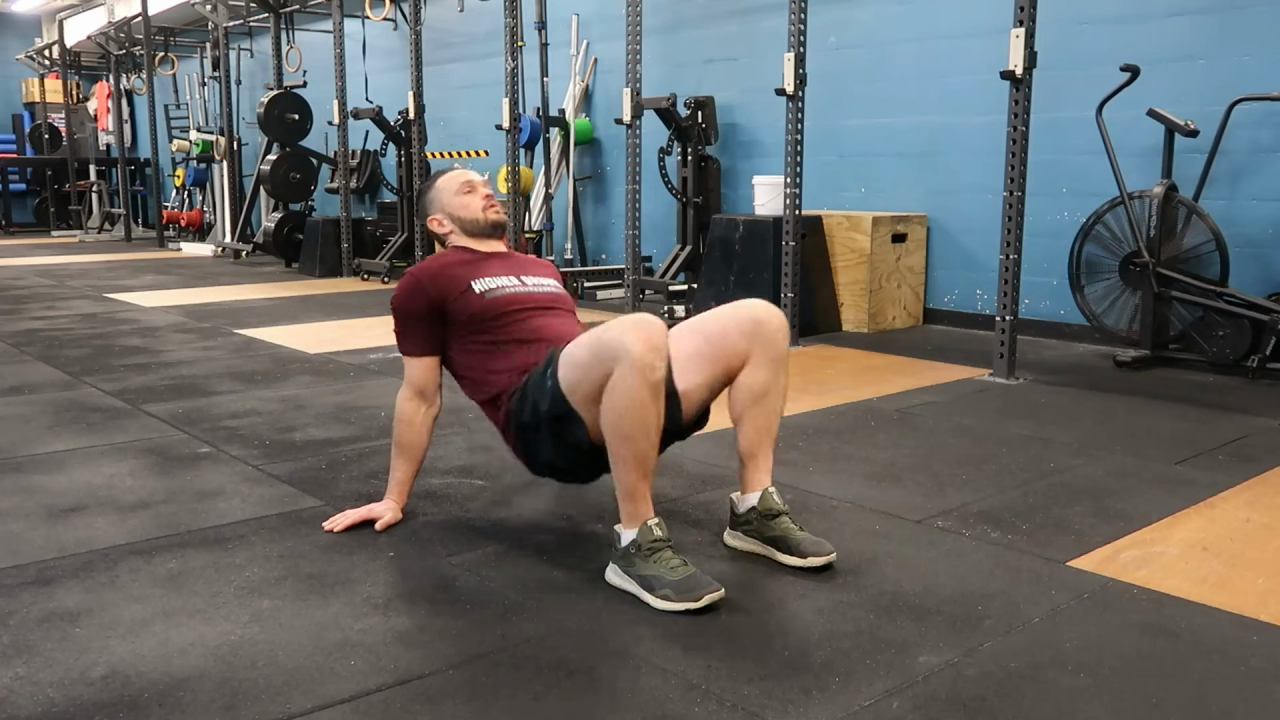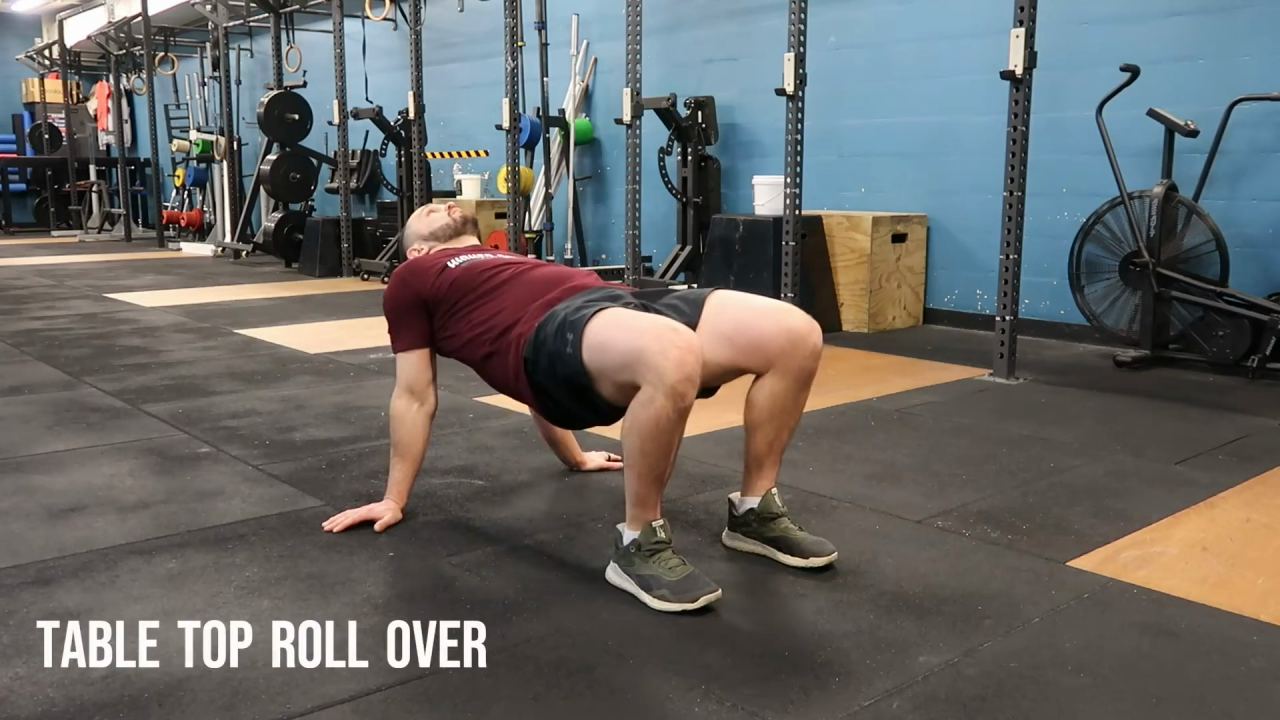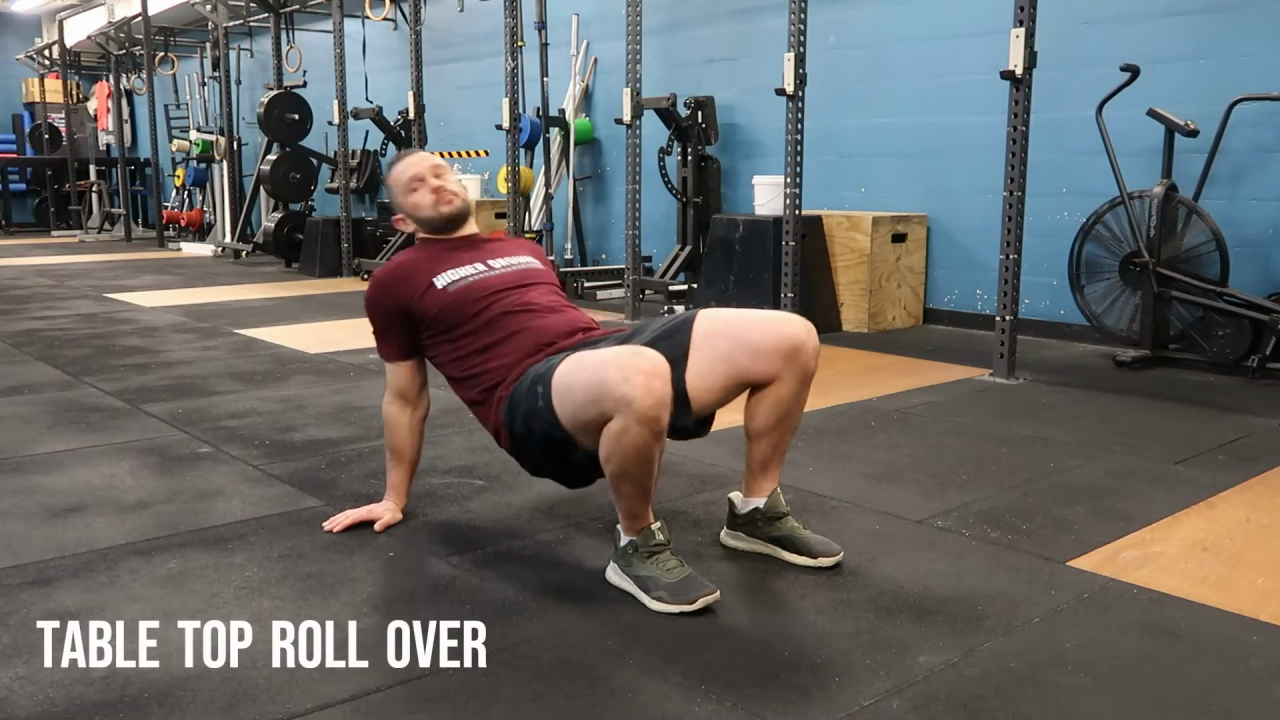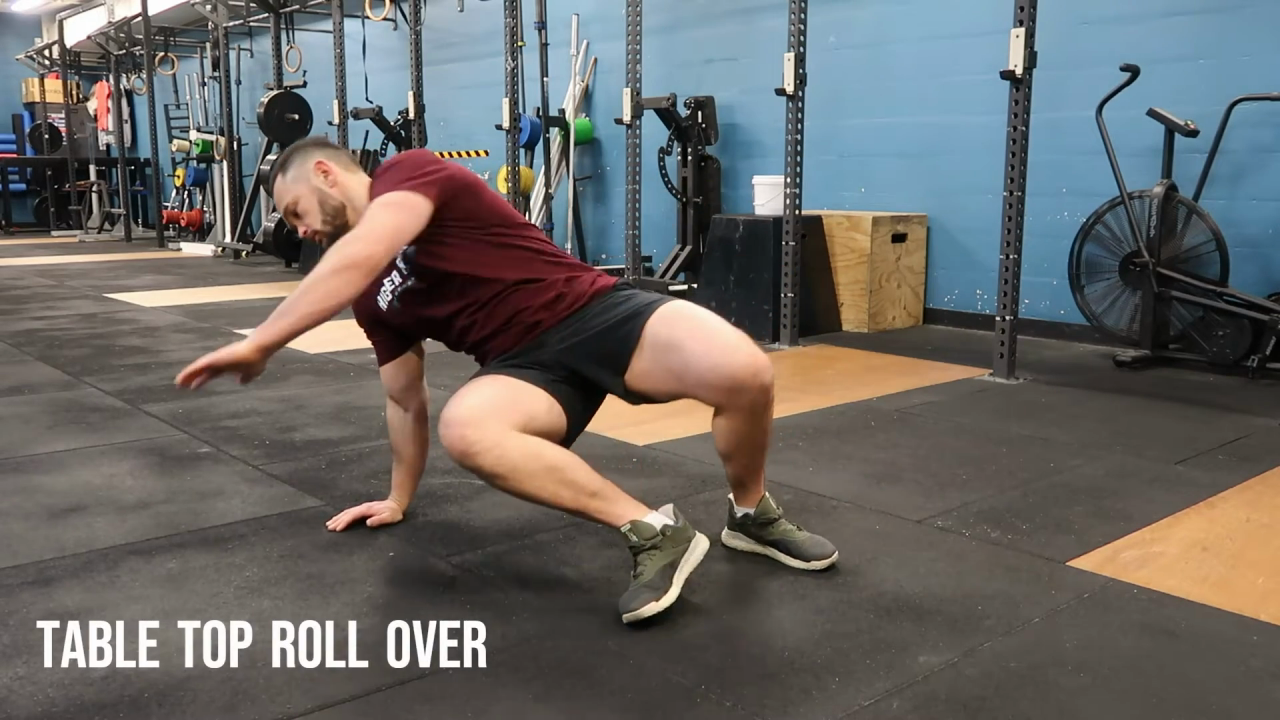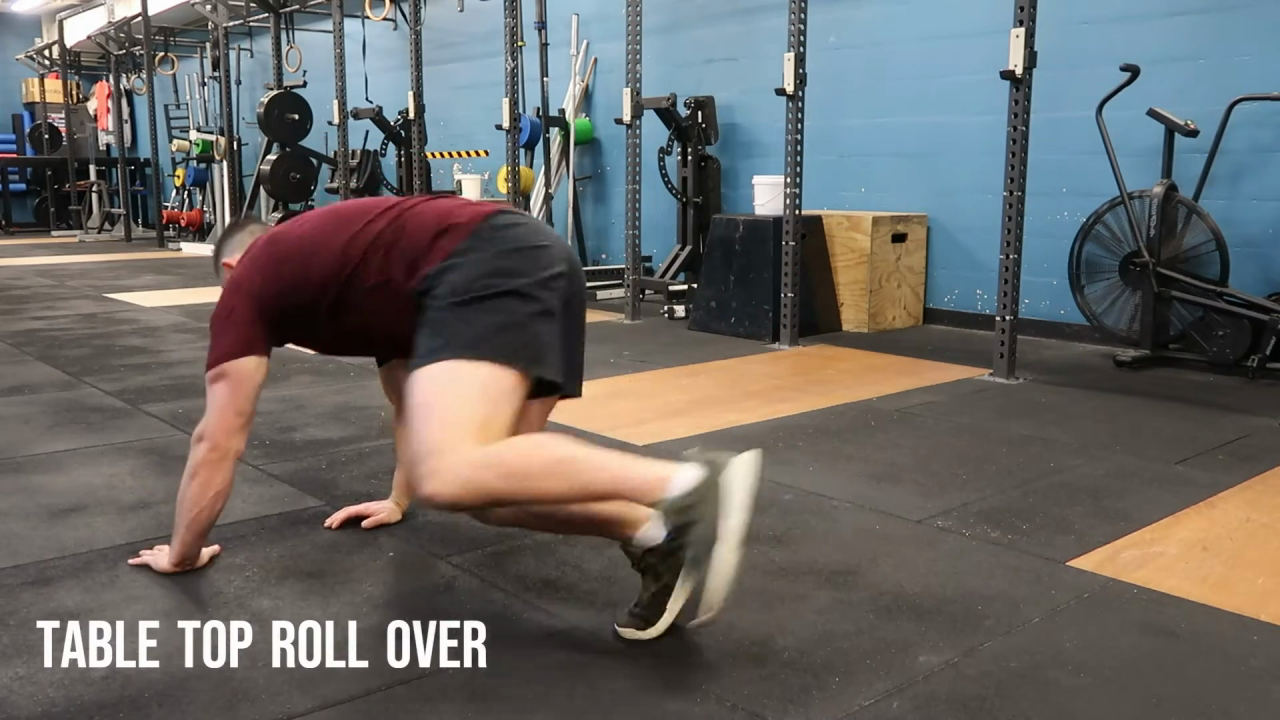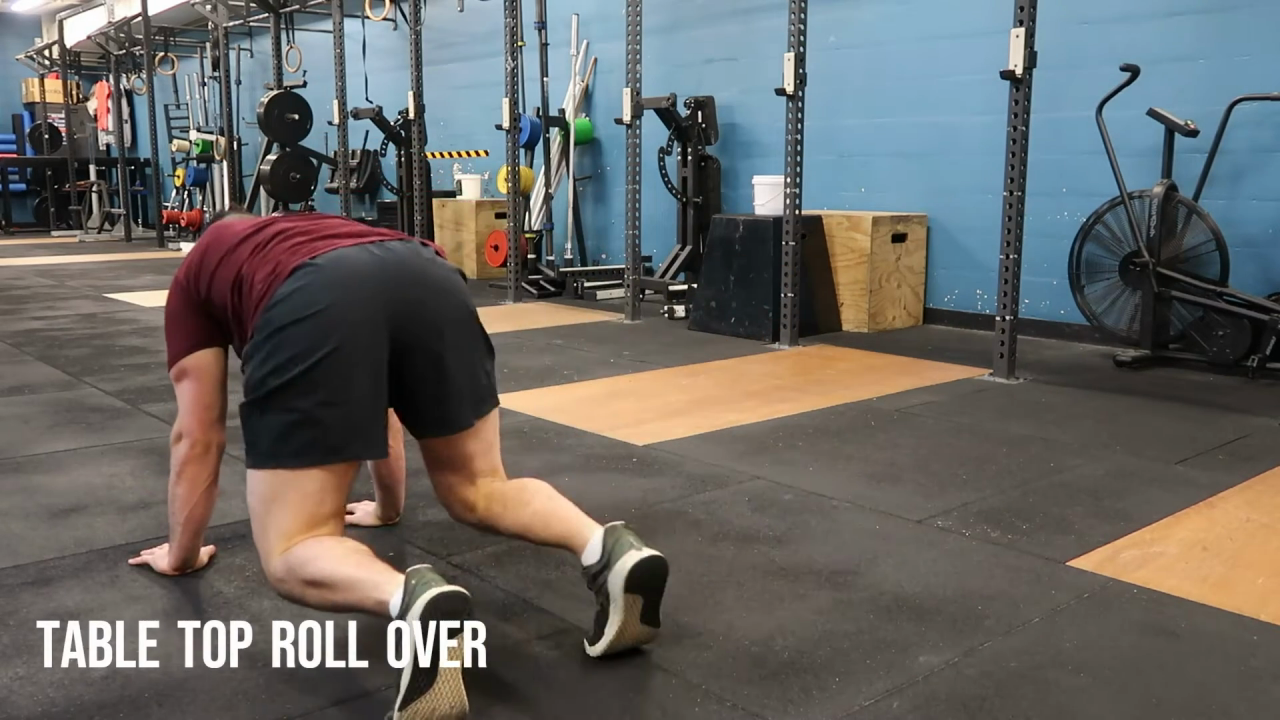
dt=0.7s
person 1, frame 1
left shoulder: (540, 268)
right shoulder: (428, 282)
right elbow: (421, 396)
left wrist: (588, 447)
right wrist: (395, 499)
left hip: (621, 384)
right hip: (547, 411)
left knee: (760, 322)
right knee: (638, 340)
left ankle: (754, 510)
right ankle: (636, 543)
person 1, frame 2
left shoulder: (510, 265)
right shoulder: (414, 280)
left elbow: (530, 377)
right elbow: (416, 395)
right wrist: (395, 499)
right hip: (561, 332)
left knee: (796, 337)
right knee: (673, 359)
left ankle: (754, 512)
right ankle: (639, 544)
person 1, frame 3
left shoulder: (523, 249)
right shoulder: (397, 282)
right elbow: (406, 399)
right wrist: (395, 499)
left hip: (614, 347)
right hip: (533, 394)
left knee: (792, 340)
right knee: (640, 378)
left ankle: (755, 512)
right ankle: (639, 546)
person 1, frame 4
left shoulder: (409, 175)
right shoulder: (374, 298)
left elbow: (363, 257)
right elbow: (404, 397)
left wrist: (257, 344)
right wrist: (400, 498)
left hip: (595, 309)
right hip: (524, 363)
left knee: (744, 371)
right knee: (464, 428)
left ankle: (753, 516)
right ankle: (648, 531)
person 1, frame 5
left shoulder: (251, 279)
right shoulder: (333, 251)
left elbow: (217, 440)
right elbow: (414, 394)
left wrist: (183, 549)
right wrist: (400, 501)
left hip: (488, 263)
right hip: (532, 253)
left knee: (453, 477)
right knee: (475, 475)
left ankle: (688, 484)
right ankle: (662, 528)
person 1, frame 6
left shoulder: (196, 274)
left elbow: (196, 437)
right elbow: (381, 402)
left wrist: (182, 553)
right wrist: (387, 508)
left hip: (317, 309)
left knee: (293, 554)
right knee: (477, 494)
left ankle: (413, 602)
right ankle: (609, 553)
